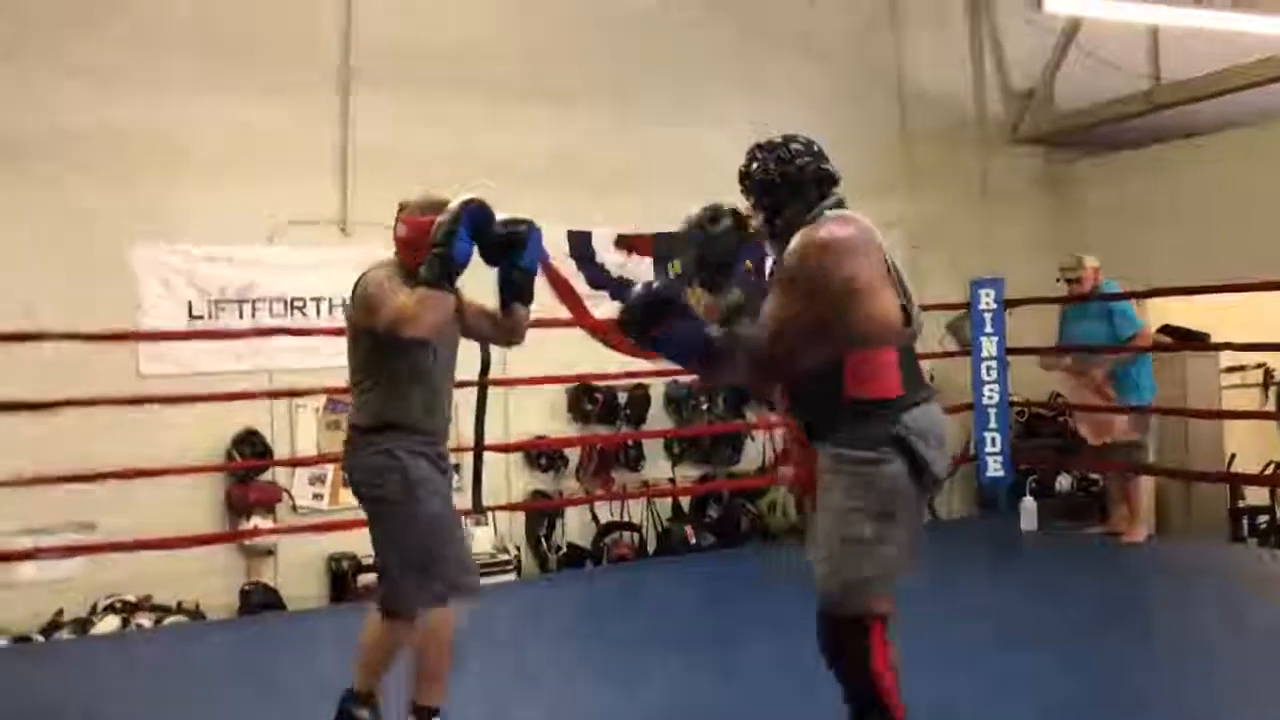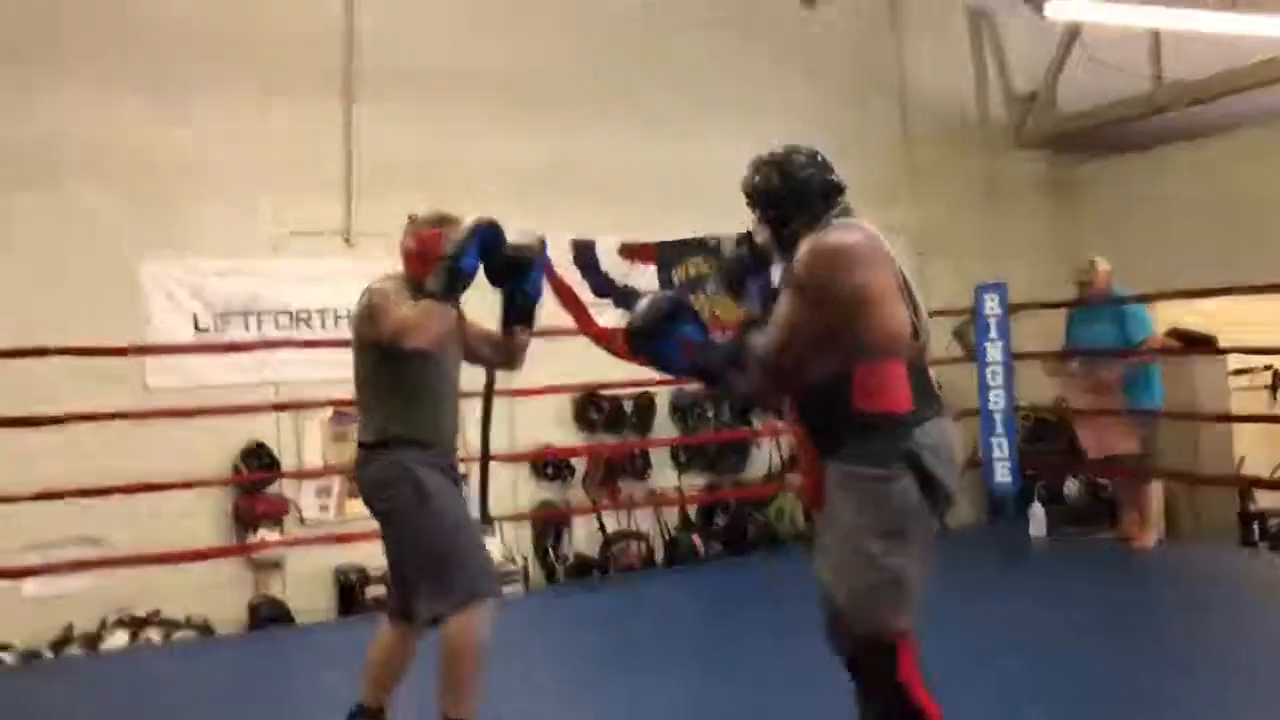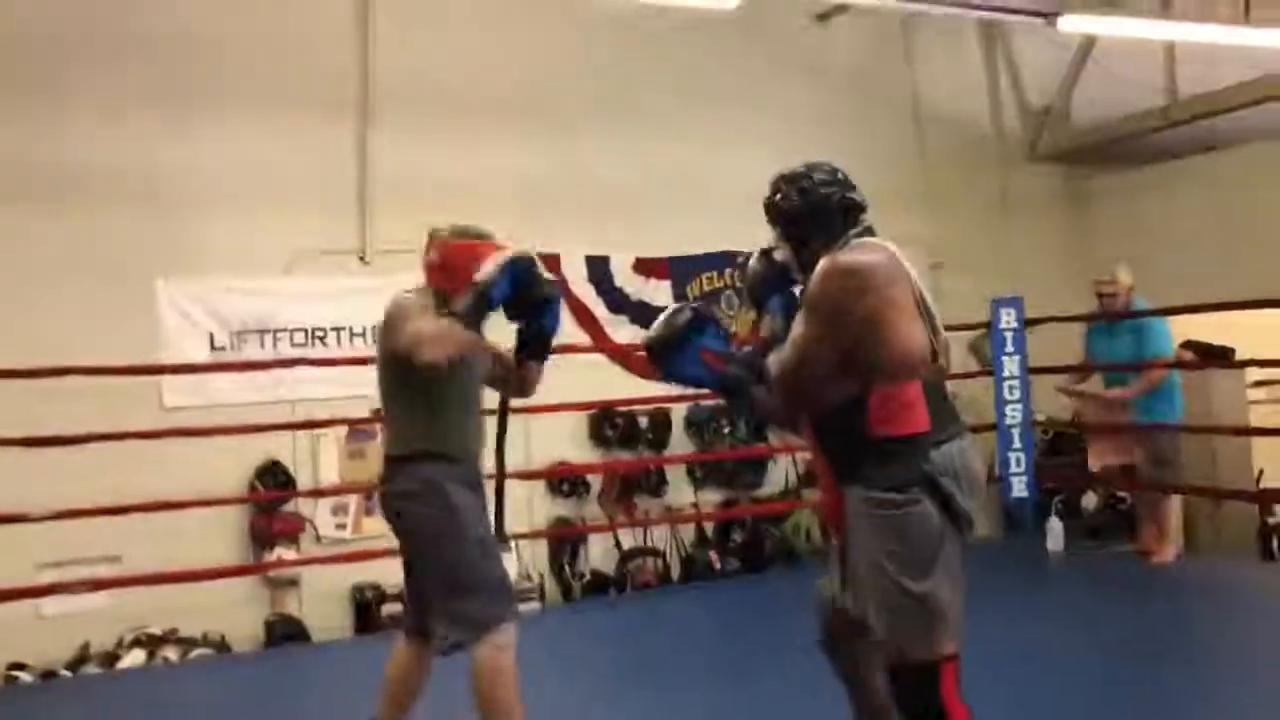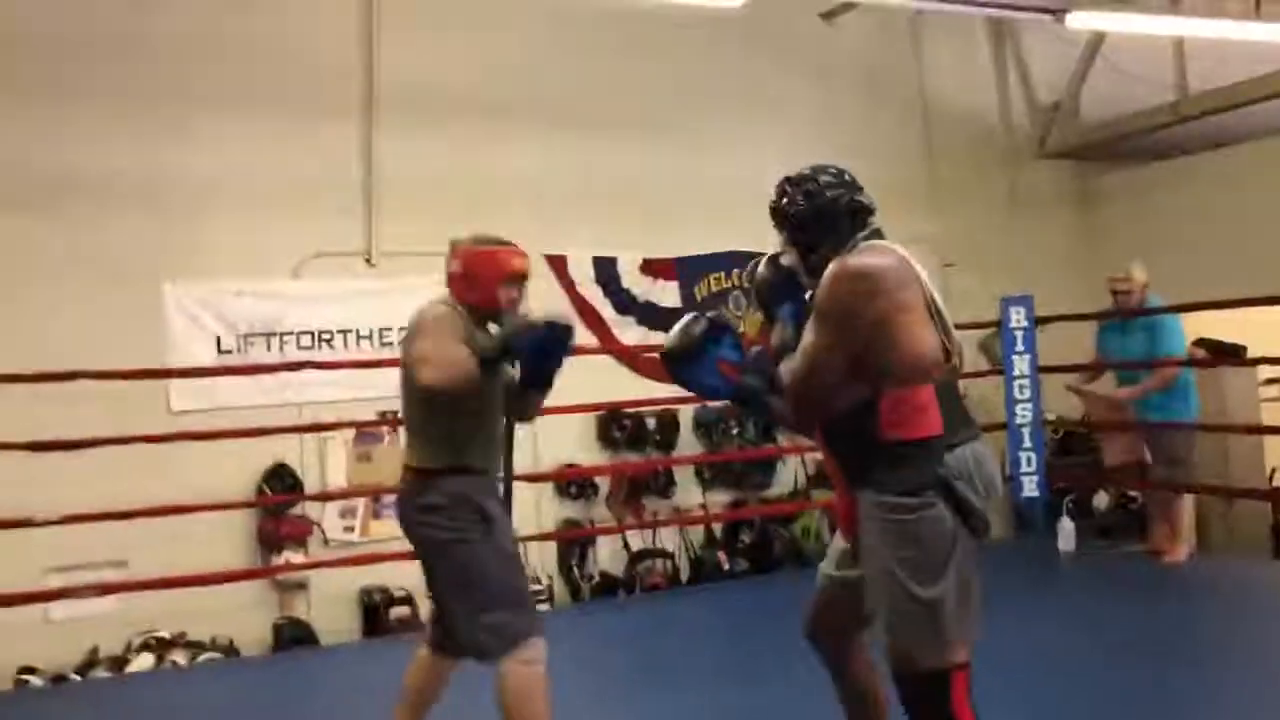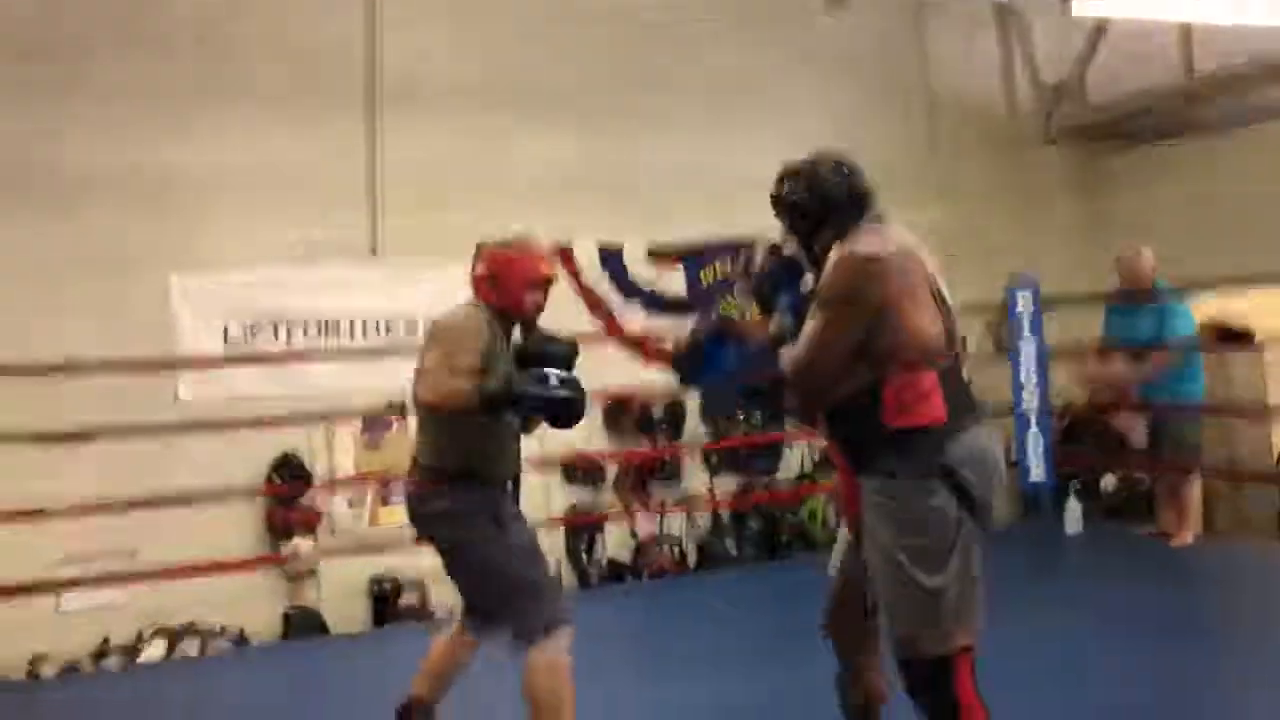
dt=0.1s
person 1, frame 1
left shoulder: (825, 241)
right shoulder: (827, 245)
left elbow: (763, 358)
right elbow: (774, 369)
right wrist: (683, 335)
left hip: (878, 446)
right hip: (864, 445)
left knee: (850, 630)
right knee: (858, 619)
person 1, frame 2
left shoulder: (833, 248)
right shoulder: (840, 253)
left elbow: (774, 370)
right elbow: (786, 382)
right wrist: (699, 355)
left hip: (890, 462)
right hip: (870, 460)
left knee: (878, 645)
right knee: (858, 629)
person 1, frame 3
left shoulder: (848, 269)
right shoulder: (859, 271)
left elbow: (791, 389)
right elbow: (803, 405)
left wrist: (773, 316)
right wrist: (723, 369)
left hip: (908, 482)
right hip: (888, 481)
left knee: (919, 670)
right knee: (842, 633)
person 1, frame 4
left shoulder: (860, 273)
right shoulder: (873, 272)
left elbow: (801, 398)
right elbow: (821, 404)
left wrist: (782, 323)
right wrist: (735, 374)
left hip: (917, 489)
right hip: (895, 485)
right knee: (830, 628)
person 1, frame 5
left shoulder: (860, 258)
right shoulder: (876, 255)
left elbow: (808, 384)
right elbow: (829, 389)
right wrist: (767, 356)
left hip: (924, 474)
right hip: (898, 472)
left knee: (932, 665)
right knee: (846, 627)
person 2, frame 1
left shoulder: (441, 293)
right shoulder: (379, 284)
left elbow: (509, 333)
right elbow: (417, 325)
left wrist: (517, 273)
right wrist: (445, 259)
left hip: (421, 453)
right hip: (389, 455)
left knee: (404, 597)
right knee: (445, 588)
person 2, frame 2
left shoulder: (443, 312)
right shoulder: (387, 297)
left elbow: (510, 357)
right elbow: (418, 337)
left wrist: (520, 293)
right wrist: (452, 277)
left hip: (426, 467)
right hip: (401, 468)
left knee: (411, 610)
right knee: (472, 597)
person 2, frame 3
left shoulder: (460, 324)
right shoulder: (409, 309)
left elbow: (519, 384)
right elbow: (431, 352)
left wrist: (536, 327)
right wrist: (480, 299)
left hip: (448, 482)
right hip: (427, 483)
left knee: (425, 626)
right knee: (493, 623)
person 2, frame 4
left shoulder: (478, 331)
right shoulder: (439, 319)
left elbow: (515, 406)
right elbow: (433, 374)
left wrist: (534, 361)
right wrist: (497, 349)
left hip: (459, 495)
right hip: (452, 498)
left knee: (450, 635)
right knee: (521, 640)
person 2, frame 5
left shoulder: (496, 336)
right shoulder: (466, 326)
left elbow: (517, 418)
right elbow: (434, 391)
left wrist: (543, 377)
right wrist: (516, 391)
left hip: (472, 494)
right hip: (460, 498)
left knee: (485, 614)
right knee: (548, 627)
person 3, frame 1
left shoulder: (1114, 301)
right shoulder: (1070, 309)
left elbow: (1144, 340)
right elbow: (1064, 348)
left wrist: (1106, 366)
right wrist: (1055, 360)
left hip: (1127, 392)
right hip: (1094, 394)
left knee: (1127, 458)
right knee: (1106, 458)
left ankle: (1139, 522)
right ankle: (1117, 518)
person 3, frame 2
left shoulder: (1126, 307)
right shoulder: (1078, 312)
left elbow: (1151, 347)
right elbow: (1071, 350)
left wrist: (1114, 372)
right wrist: (1060, 367)
left hip: (1136, 398)
left knee: (1137, 464)
right knee: (1116, 463)
left ankle: (1148, 528)
right ankle: (1127, 524)
person 3, frame 3
left shoulder: (1148, 320)
right shoulder: (1097, 324)
left elbow: (1164, 366)
right elbow: (1090, 363)
left wrist: (1128, 393)
right wrist: (1072, 382)
left hip: (1155, 411)
right hip: (1120, 412)
left knee: (1157, 477)
right knee: (1134, 476)
left ankle: (1168, 542)
right ankle: (1146, 537)
person 3, frame 4
left shoulder: (1162, 320)
right shoulder: (1111, 322)
left elbow: (1172, 368)
right elbow: (1102, 361)
left wrist: (1133, 392)
right wrist: (1082, 382)
left hip: (1169, 411)
right hip: (1137, 412)
left knee: (1170, 478)
right knee: (1147, 476)
left ankle: (1180, 542)
right ankle: (1158, 537)
person 3, frame 5
left shoulder: (1169, 301)
right shoulder: (1117, 303)
left elbow: (1174, 351)
right elbow: (1110, 345)
left wrist: (1132, 373)
right wrist: (1095, 367)
left hip: (1178, 391)
right hip: (1144, 393)
left knee: (1180, 460)
right knee: (1156, 459)
left ankle: (1188, 525)
right ankle: (1166, 520)
